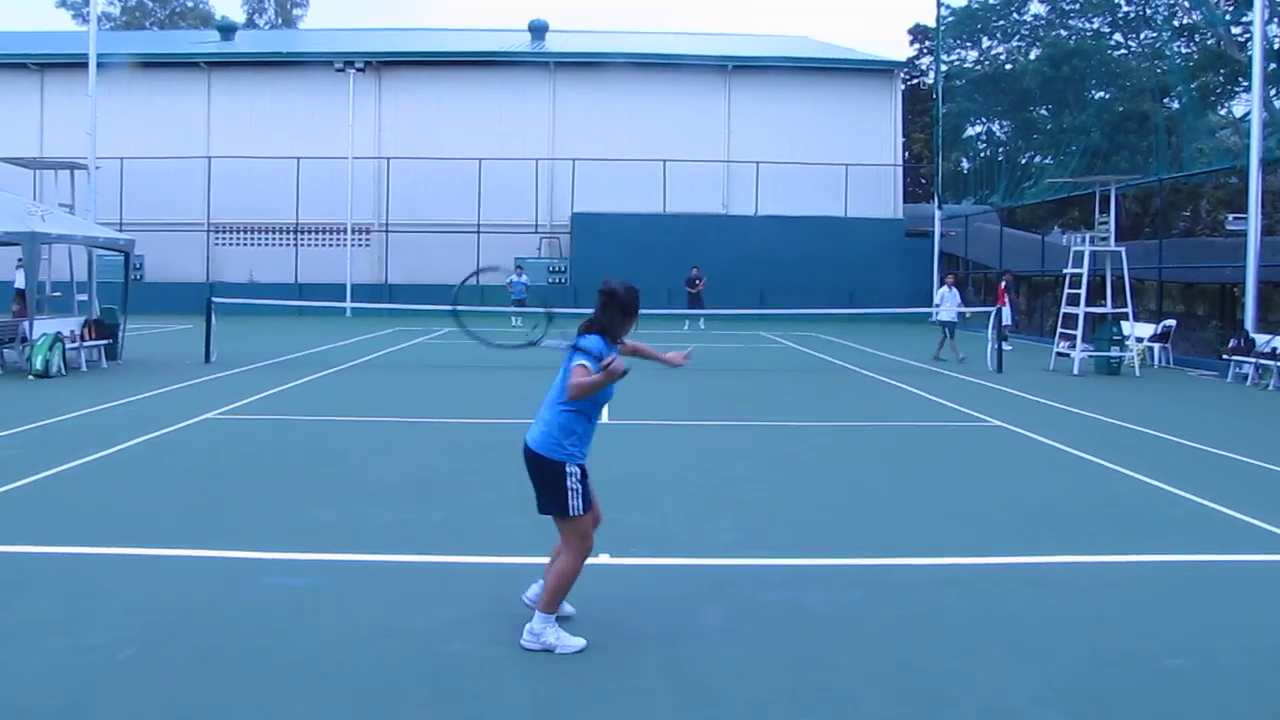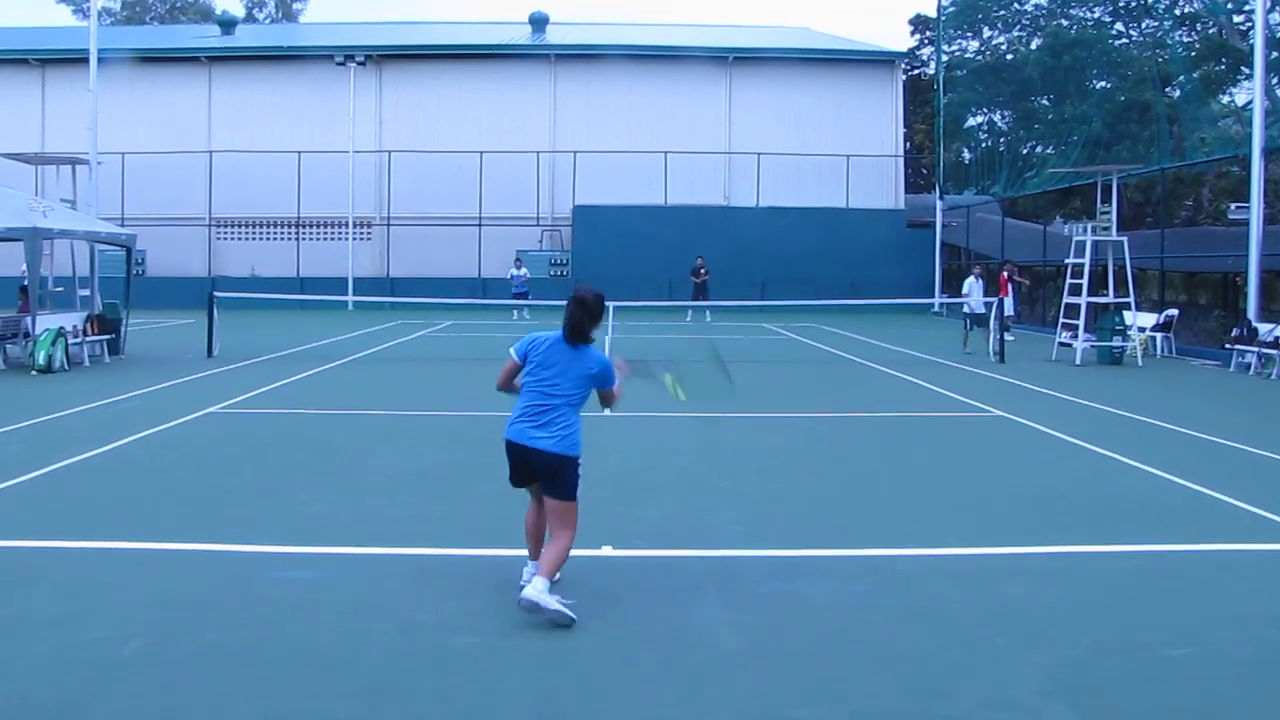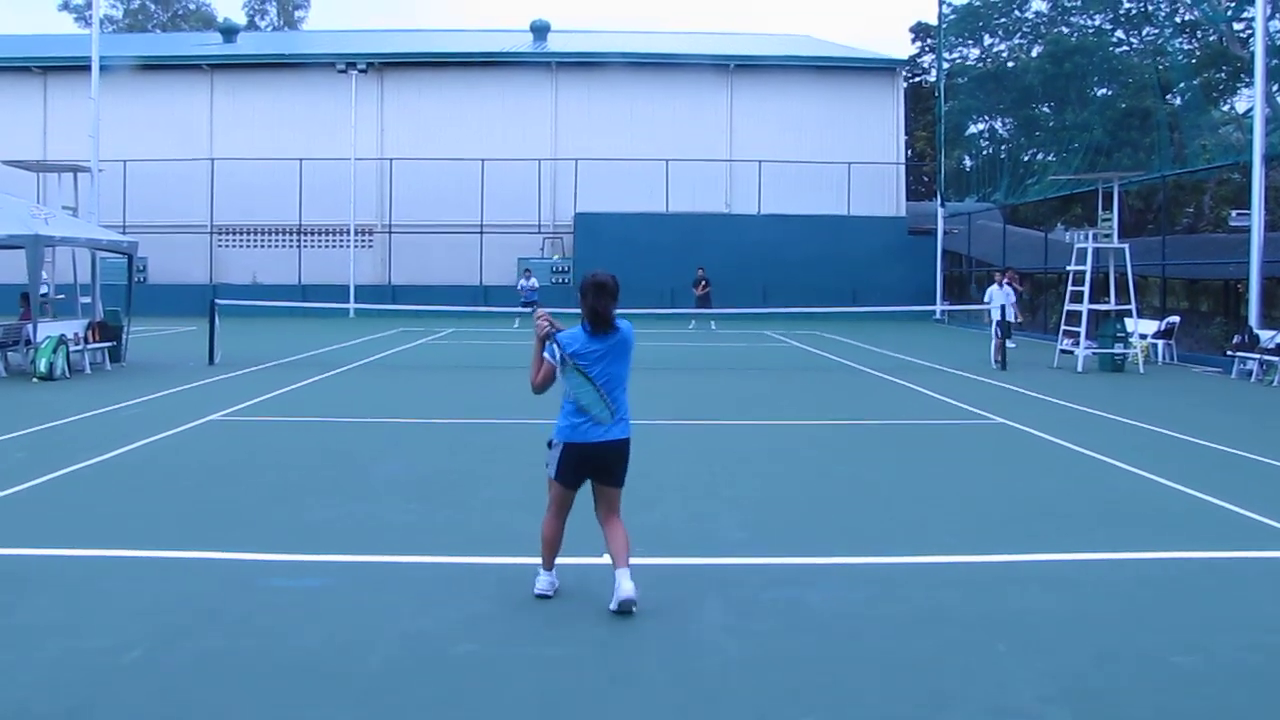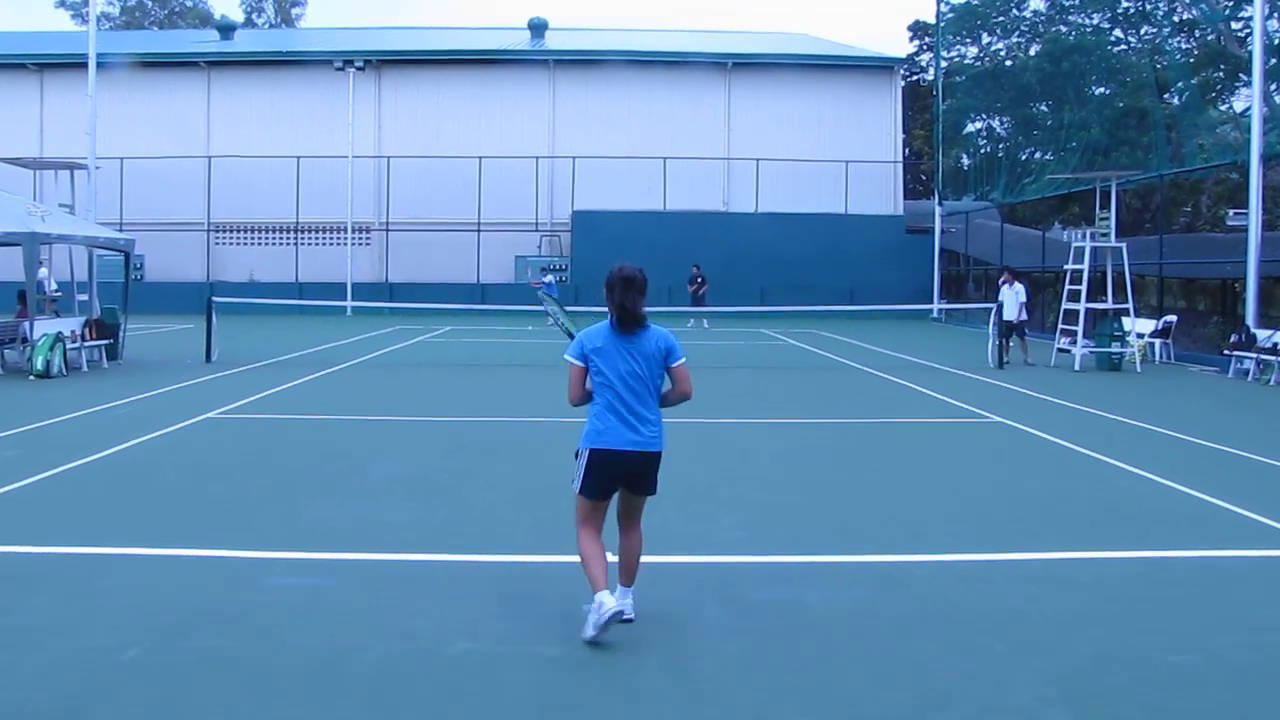
dt=0.5s
person 1, frame 1
left shoulder: (604, 341)
right shoulder: (592, 345)
left elbow: (627, 347)
right elbow: (574, 388)
left wrist: (665, 358)
right wrist: (605, 376)
left hip: (549, 449)
right hip: (557, 455)
left knee: (584, 523)
right knee: (578, 544)
left ankle: (543, 590)
right ankle: (539, 628)
person 1, frame 2
left shoulder: (534, 341)
right shoulder: (597, 361)
left elbow: (501, 383)
right elbow: (609, 402)
right wrist: (617, 374)
left hip: (518, 441)
right hip: (558, 453)
left knee: (540, 501)
right knee: (563, 531)
left ankle: (534, 568)
right ankle: (538, 587)
person 1, frame 3
left shoulder: (567, 341)
right shoulder: (626, 333)
left elbow: (538, 386)
left wrist: (540, 341)
right wrist: (555, 329)
left hip: (573, 439)
right hip: (616, 440)
left knee: (556, 511)
right knee: (610, 514)
left ankle: (546, 578)
right ankle: (623, 581)
person 1, frame 4
left shoulder: (587, 339)
right shoulder: (664, 339)
left elbow: (575, 397)
right elbow: (684, 392)
left hip: (601, 446)
right hip: (647, 448)
left knee: (588, 528)
right knee: (630, 524)
left ankle: (603, 599)
right ankle: (626, 600)
